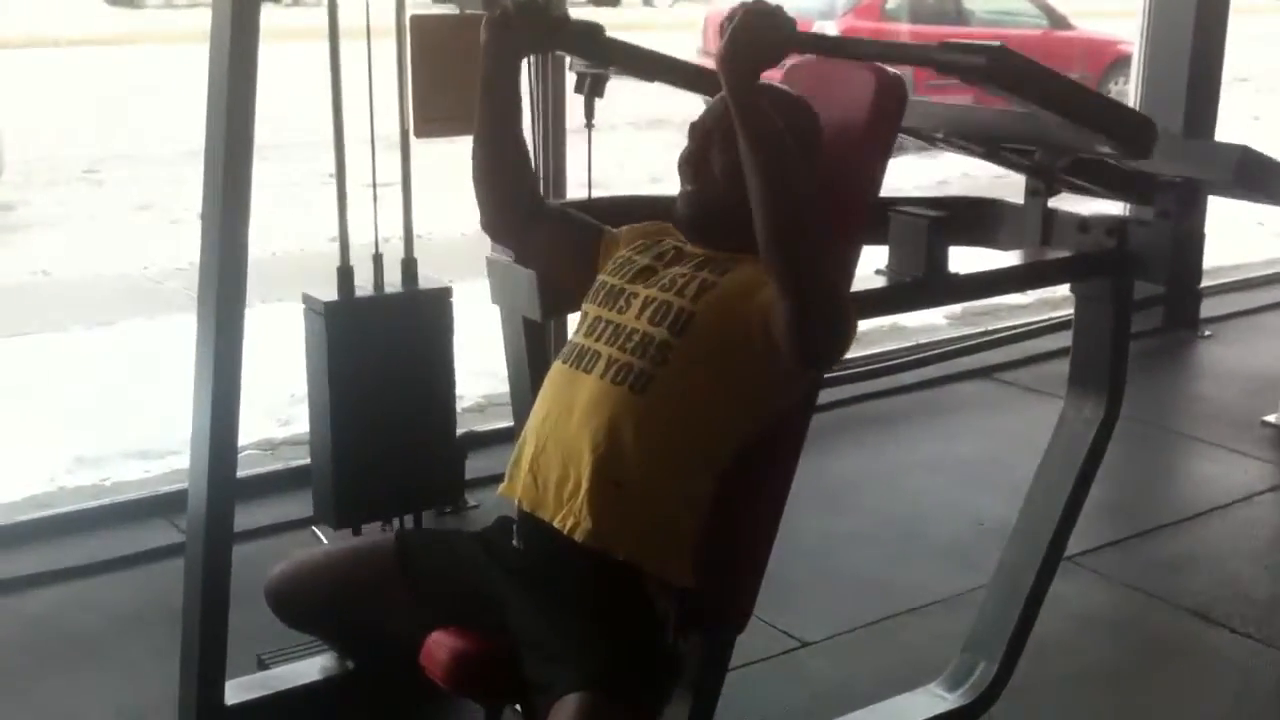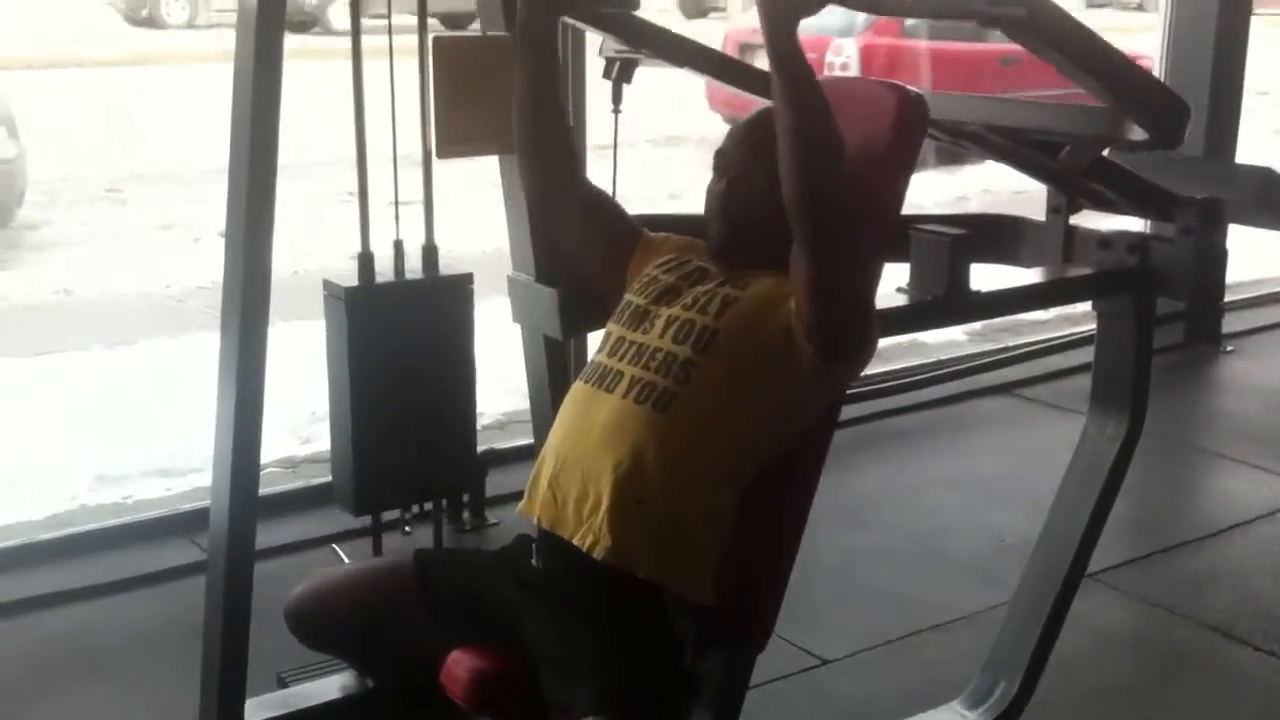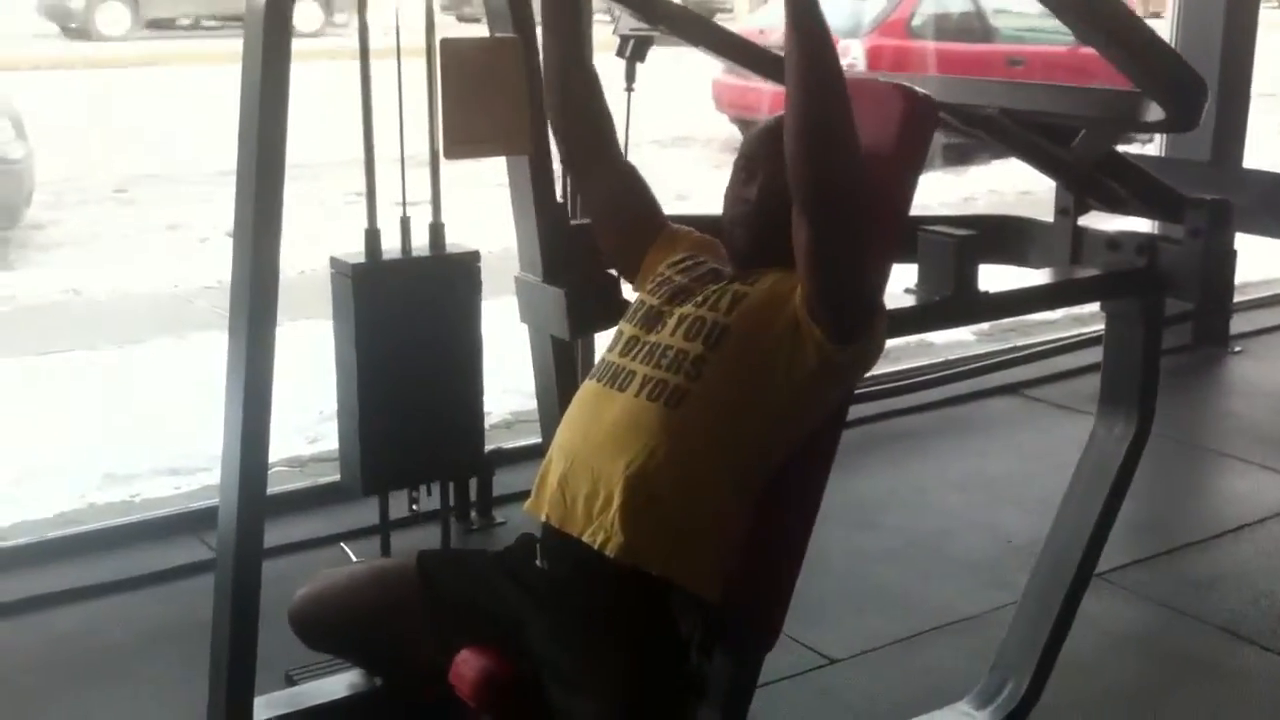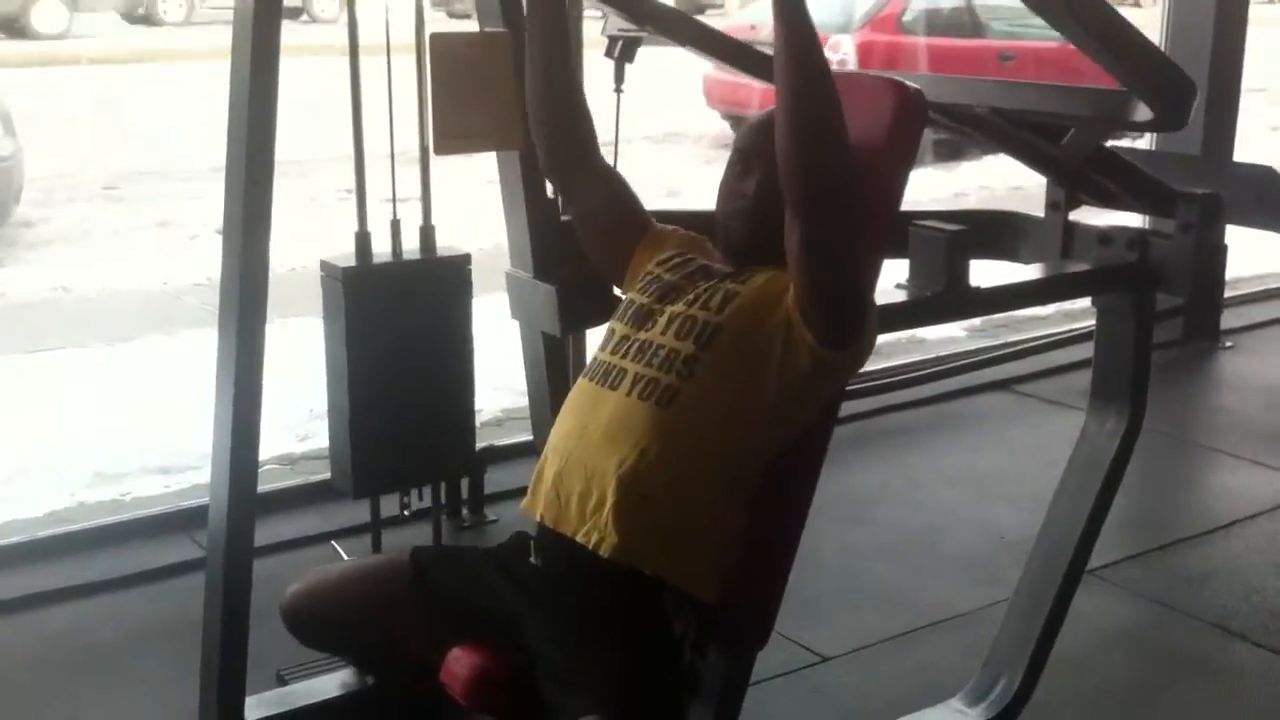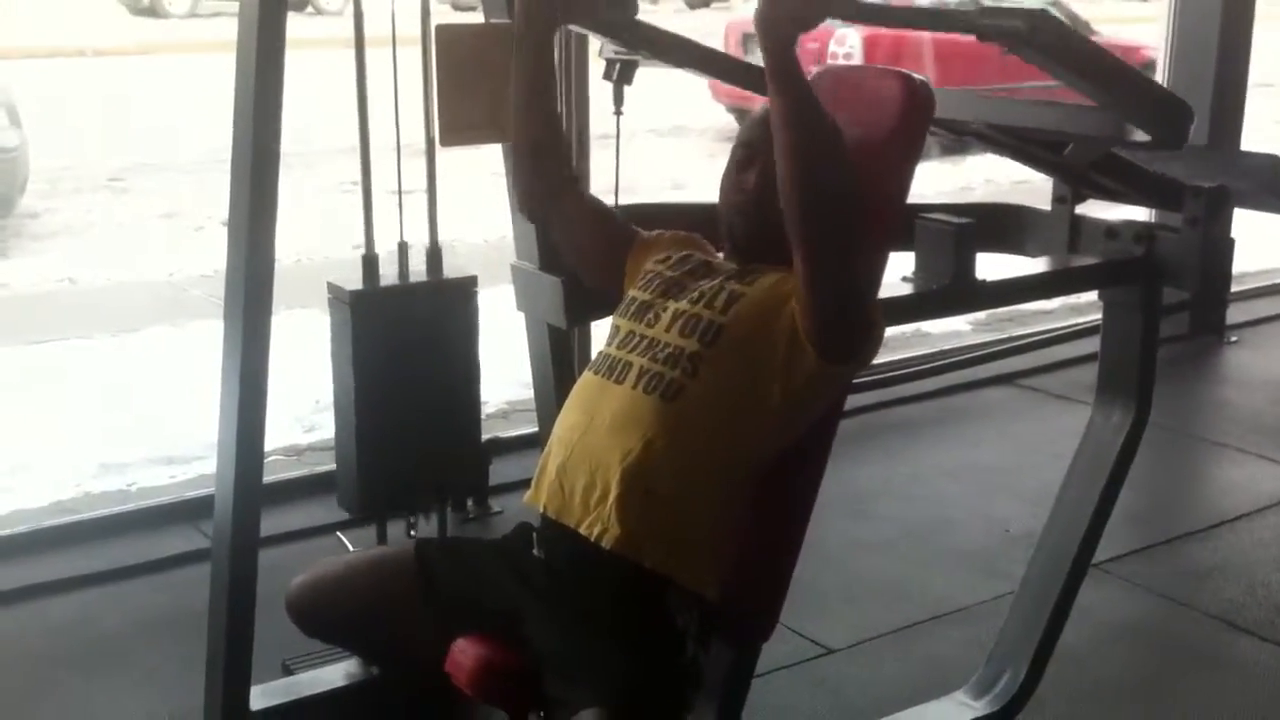
dt=0.3s
person 1, frame 1
left shoulder: (774, 290)
right shoulder: (639, 248)
left elbow: (816, 323)
right elbow: (513, 217)
left wrist: (745, 89)
right wrist: (501, 63)
left hip: (620, 586)
right hip: (515, 541)
right knee: (295, 590)
person 1, frame 2
left shoulder: (806, 317)
right shoulder: (661, 265)
left elbow: (826, 227)
right elbow: (553, 194)
left hip: (637, 605)
right hip: (534, 560)
right knee: (313, 609)
person 1, frame 3
left shoulder: (819, 317)
right shoulder: (677, 261)
left elbow: (822, 188)
right elbow: (588, 154)
left hip: (647, 603)
right hip: (541, 559)
right knee: (318, 611)
person 1, frame 4
left shoulder: (811, 315)
right shoulder: (666, 260)
left elbow: (823, 199)
right elbow: (569, 161)
left hip: (640, 604)
right hip: (534, 557)
right knee: (310, 606)
person 1, frame 5
left shoulder: (813, 314)
right shoulder: (667, 260)
left elbow: (825, 231)
right elbow: (547, 194)
left hip: (642, 597)
right hip: (537, 549)
right knee: (315, 599)
